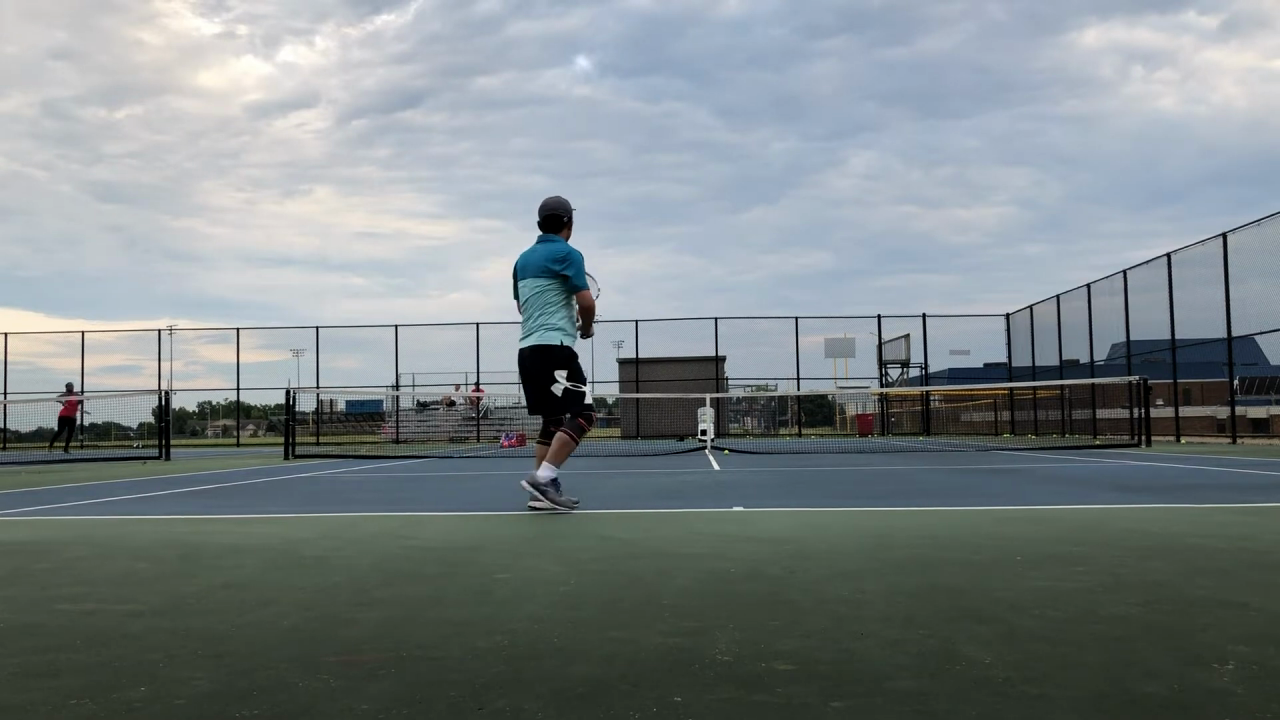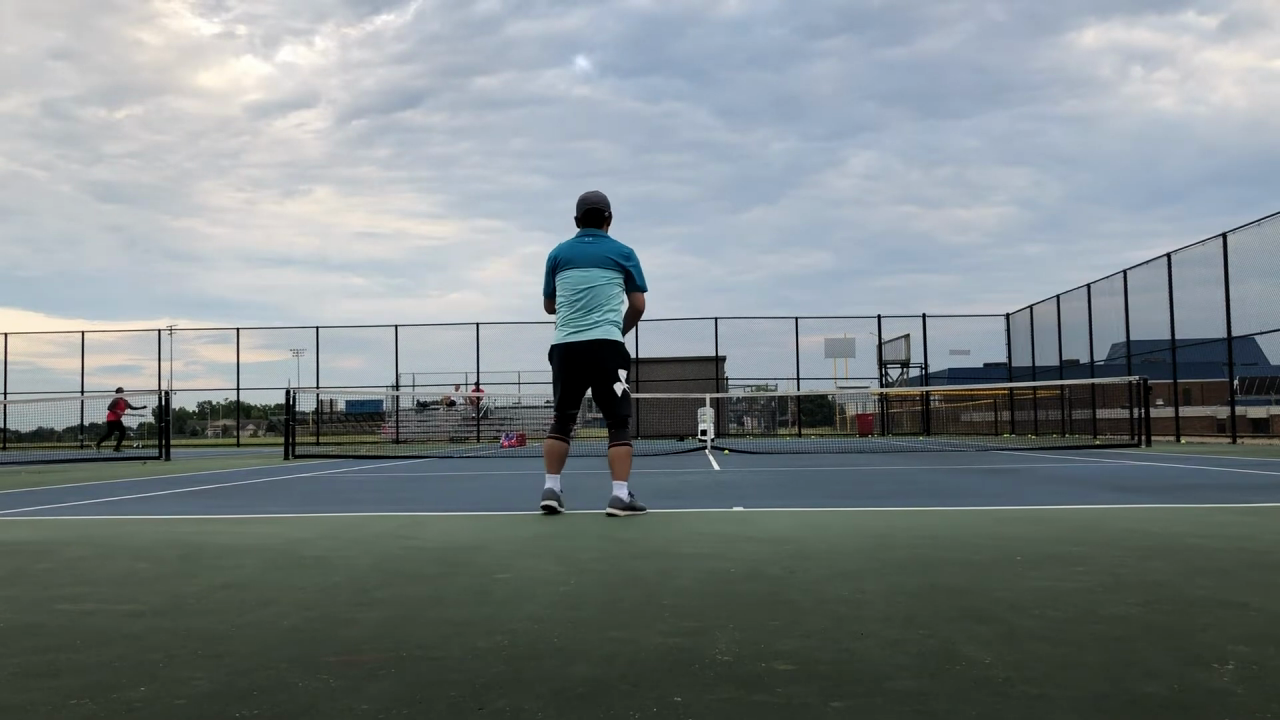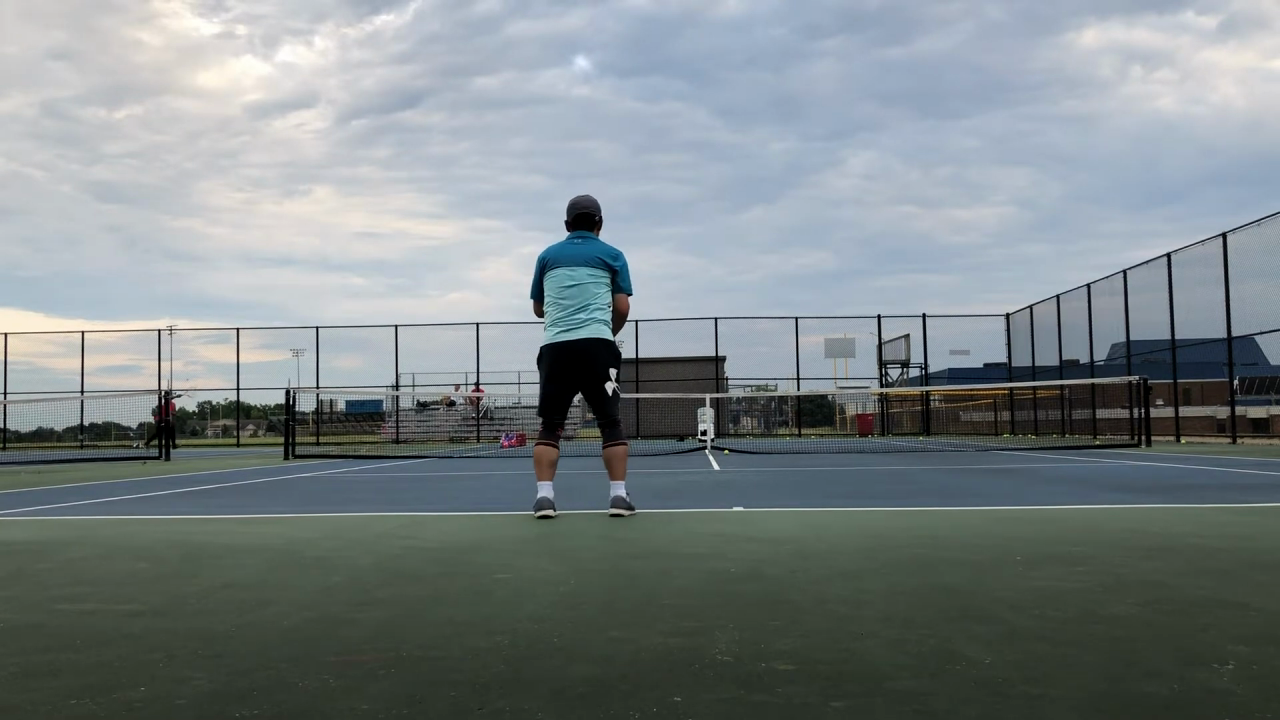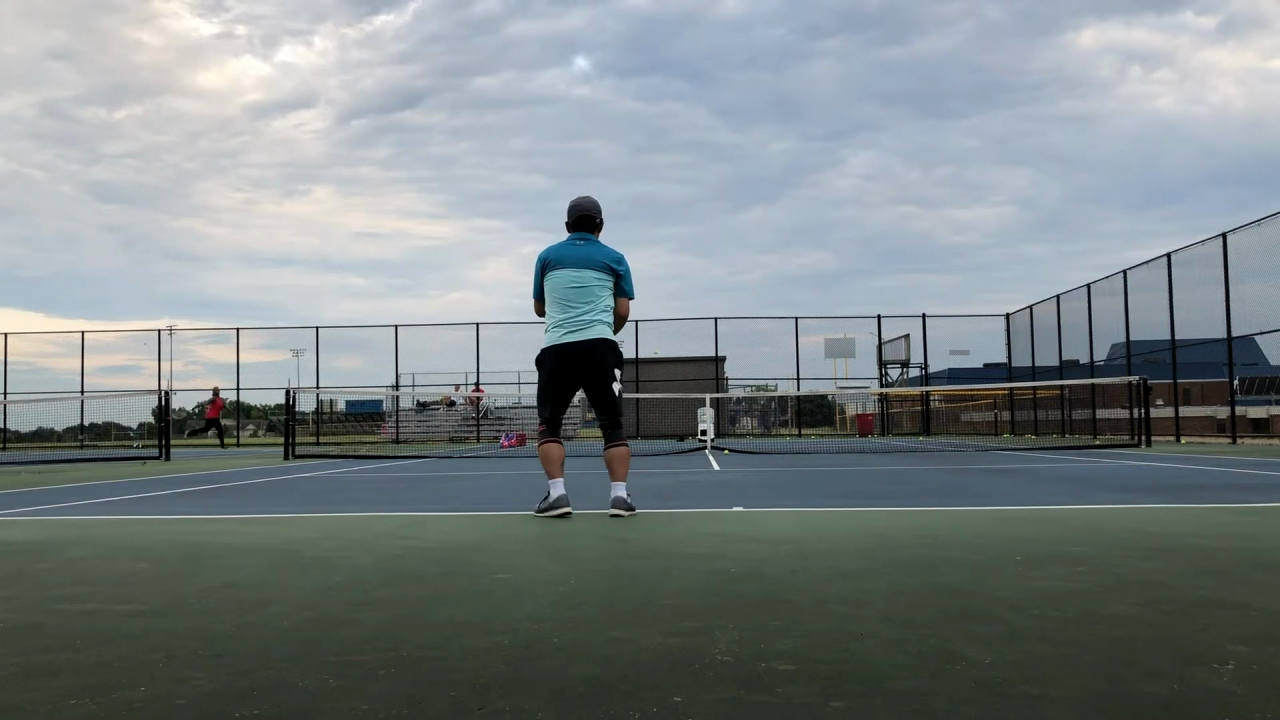
dt=0.5s
person 1, frame 1
left shoulder: (523, 258)
right shoulder: (568, 254)
right elbow: (585, 301)
right wrist: (586, 325)
left hip: (529, 349)
right hip: (553, 348)
left knee: (554, 420)
right knee: (582, 414)
left ankle: (544, 489)
right ankle: (543, 477)
person 1, frame 2
left shoulder: (558, 254)
right shoulder: (623, 253)
left elbow: (549, 306)
right elbow: (638, 304)
left hip: (565, 348)
right hip: (606, 346)
left knee: (562, 420)
right knee: (618, 423)
left ankle: (551, 488)
right ankle: (620, 495)
person 1, frame 3
left shoulder: (547, 256)
right shoulder: (612, 255)
left elbow: (538, 309)
right elbow: (622, 308)
left hip: (555, 347)
right hip: (597, 346)
left knee: (551, 425)
right knee: (610, 423)
left ankle: (544, 496)
right ankle: (619, 495)
person 1, frame 4
left shoulder: (547, 256)
right shoulder: (615, 259)
left elbow: (539, 309)
right elbow: (622, 312)
left hip: (557, 348)
right hip: (600, 347)
left knee: (549, 423)
right knee: (613, 425)
left ankle: (557, 494)
right ankle: (619, 496)
